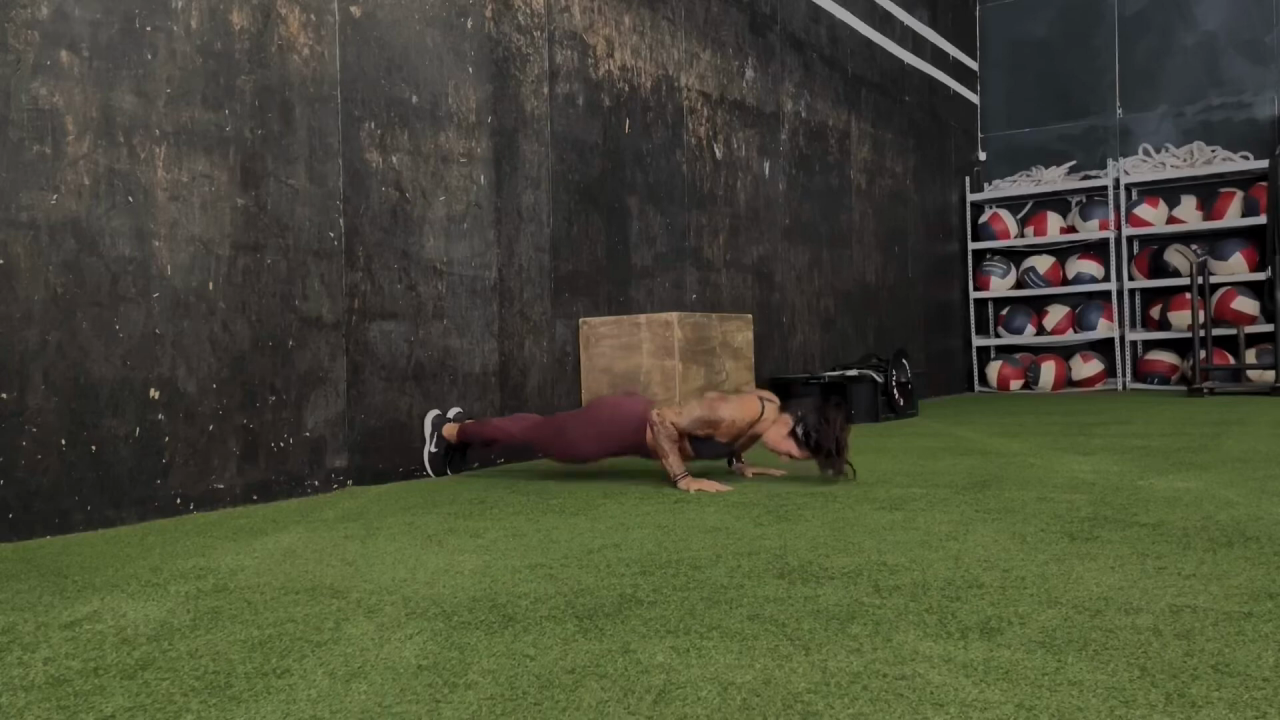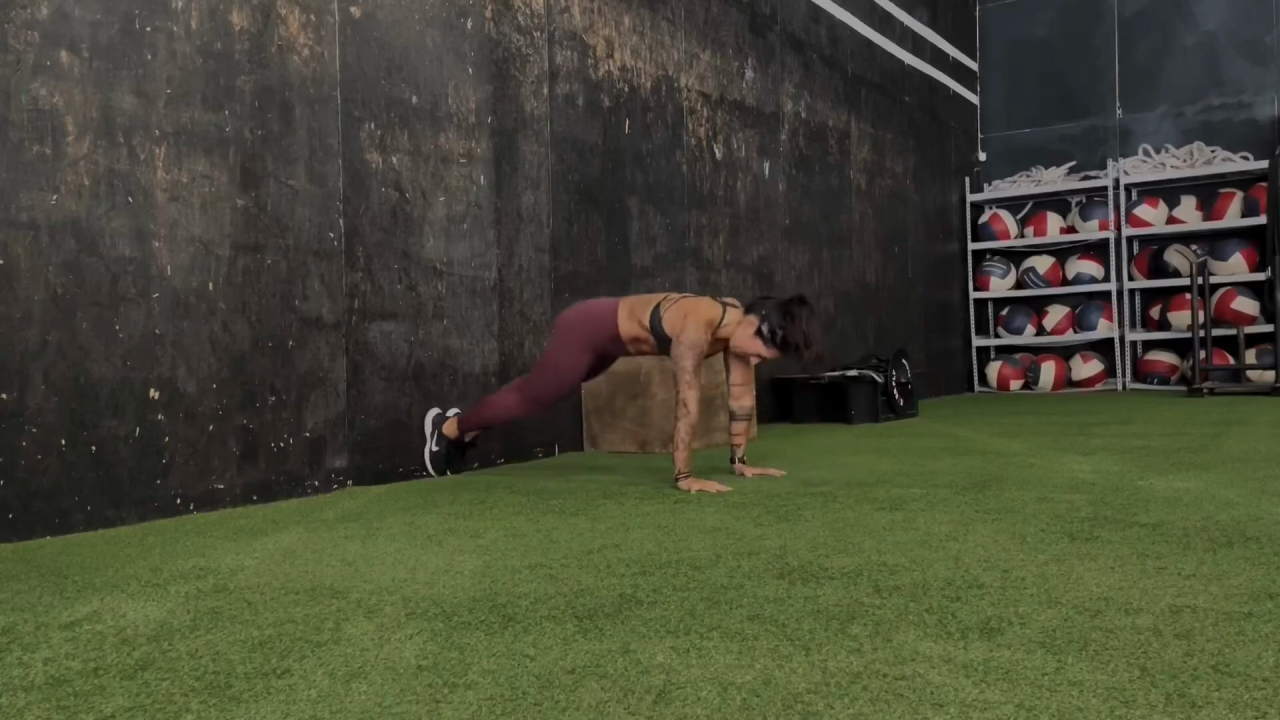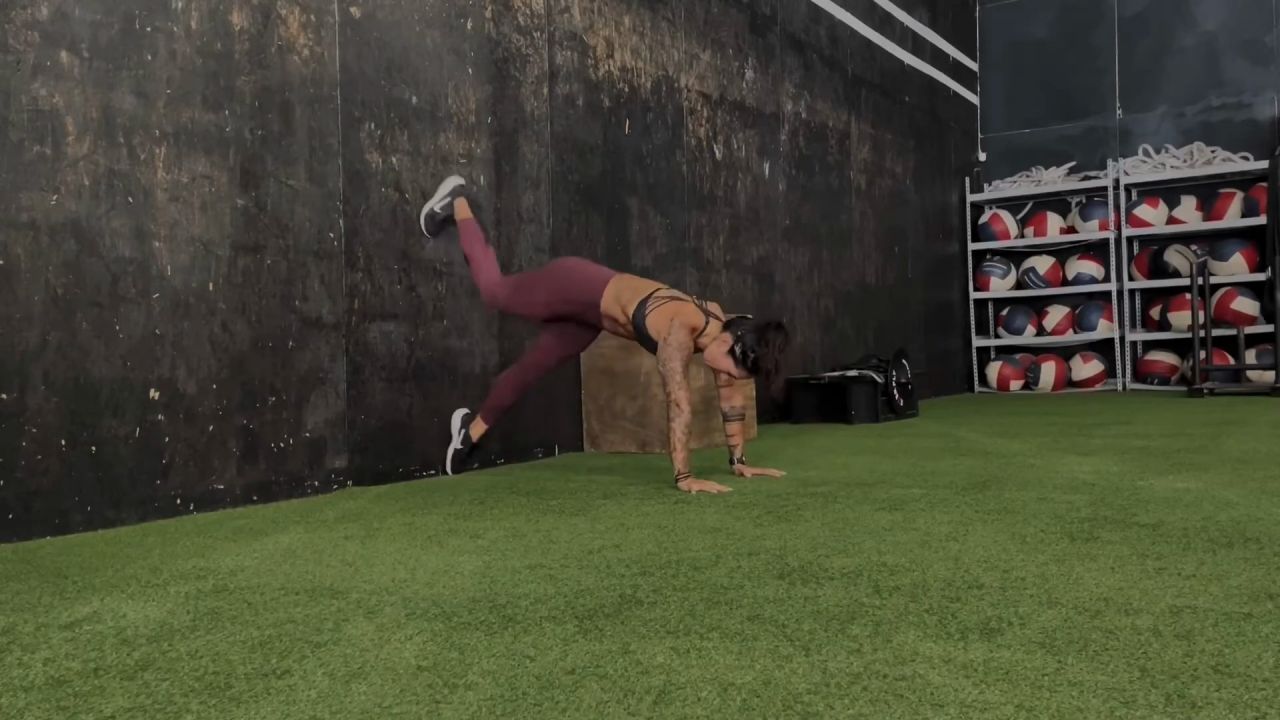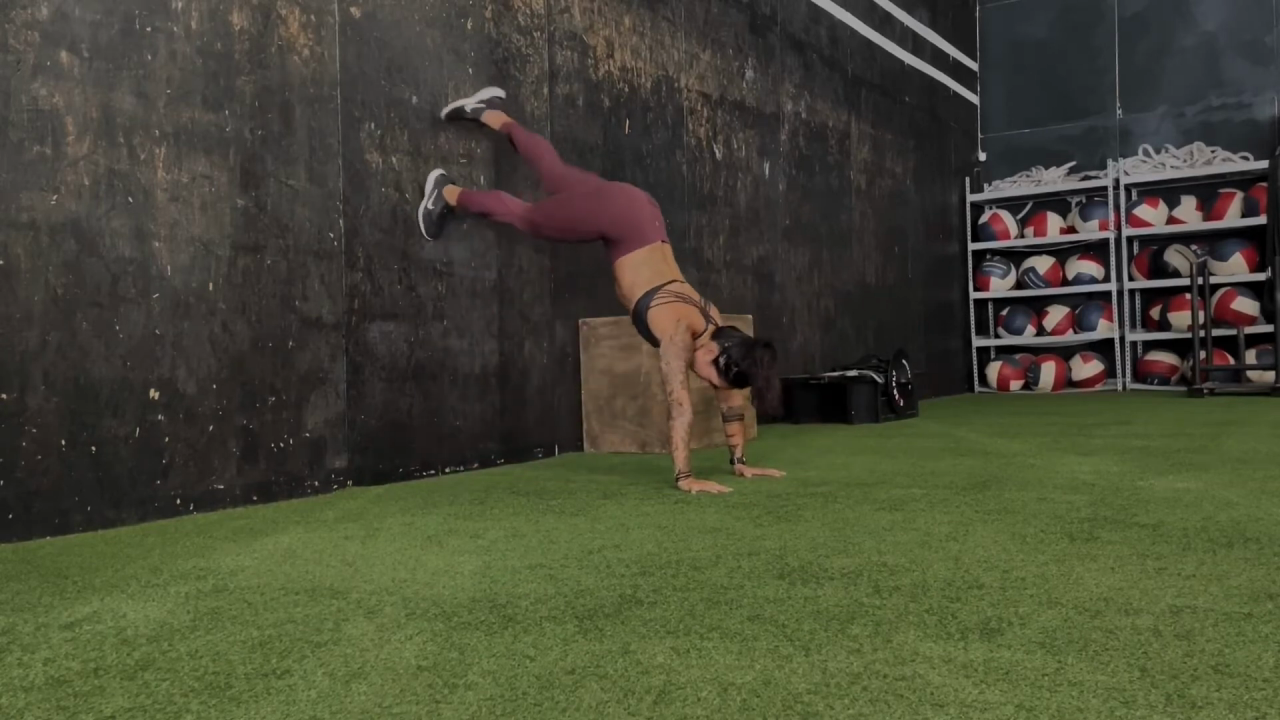
dt=0.7s
person 1, frame 1
left shoulder: (768, 411)
right shoulder: (739, 412)
right elbow: (663, 419)
left wrist: (737, 461)
right wrist: (683, 478)
left hip: (637, 419)
right hip: (620, 426)
left knee: (541, 427)
right knee: (528, 434)
left ankle: (462, 422)
right ankle: (446, 429)
person 1, frame 2
left shoulder: (739, 325)
right shoulder: (699, 325)
left elbow: (741, 395)
right elbow: (687, 401)
left wrist: (739, 460)
right wrist: (683, 476)
left hip: (613, 338)
right hip: (588, 327)
left knee: (533, 390)
right knee: (528, 399)
left ankle: (463, 430)
right ankle: (448, 429)
person 1, frame 3
left shoulder: (722, 328)
right shoulder: (681, 331)
left elbow: (732, 399)
right elbow: (679, 405)
left wrist: (739, 461)
right wrist: (684, 477)
left hip: (595, 306)
right hip: (577, 285)
left knee: (531, 367)
right knee: (495, 290)
left ankle: (473, 428)
right ankle: (457, 201)
person 1, frame 4
left shoulder: (719, 332)
right shoulder: (679, 332)
left elbow: (731, 399)
right elbow: (679, 404)
left wrist: (740, 461)
right wrist: (685, 477)
left hip: (639, 214)
right hip: (617, 214)
left knee: (557, 178)
right knee: (523, 216)
left ankle: (492, 112)
right ankle: (446, 193)
